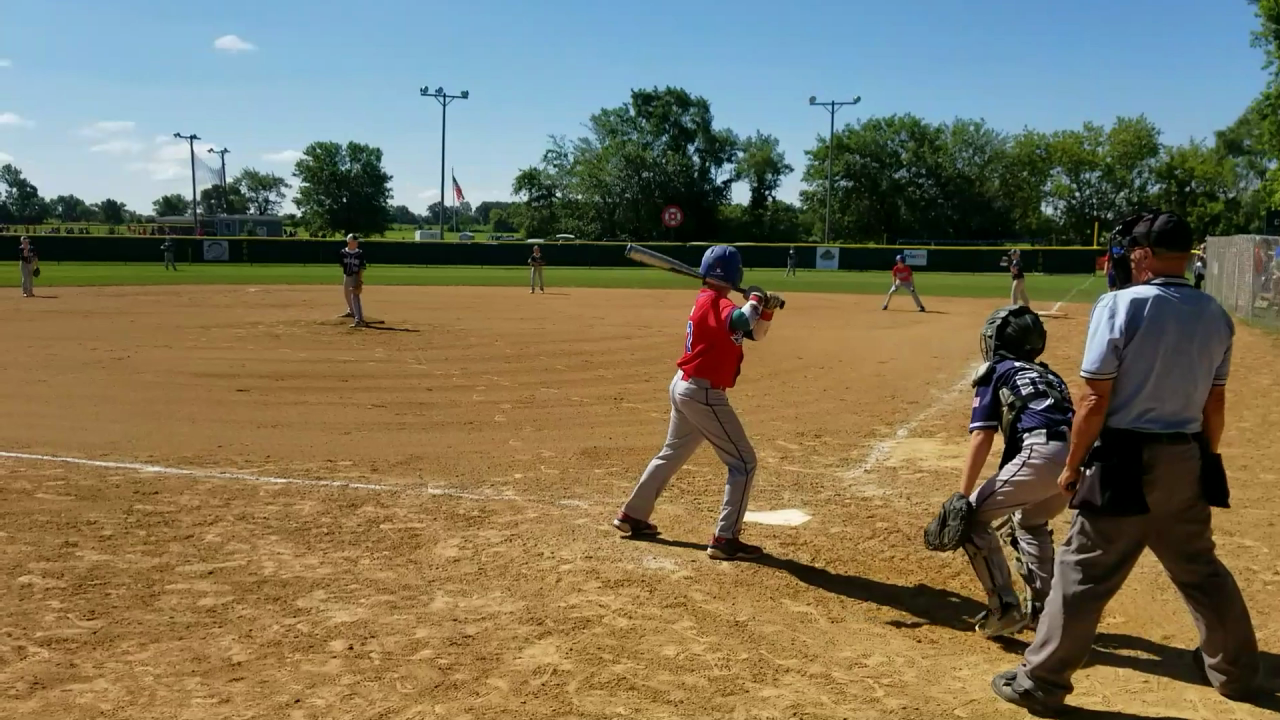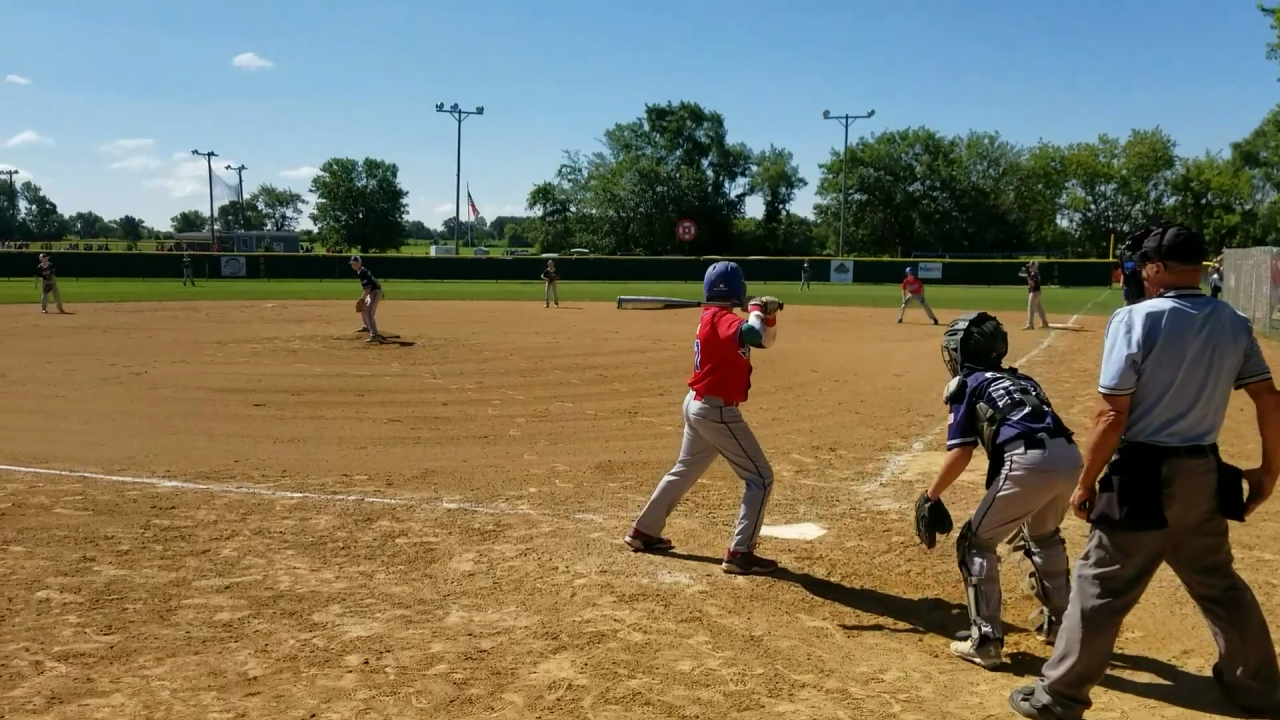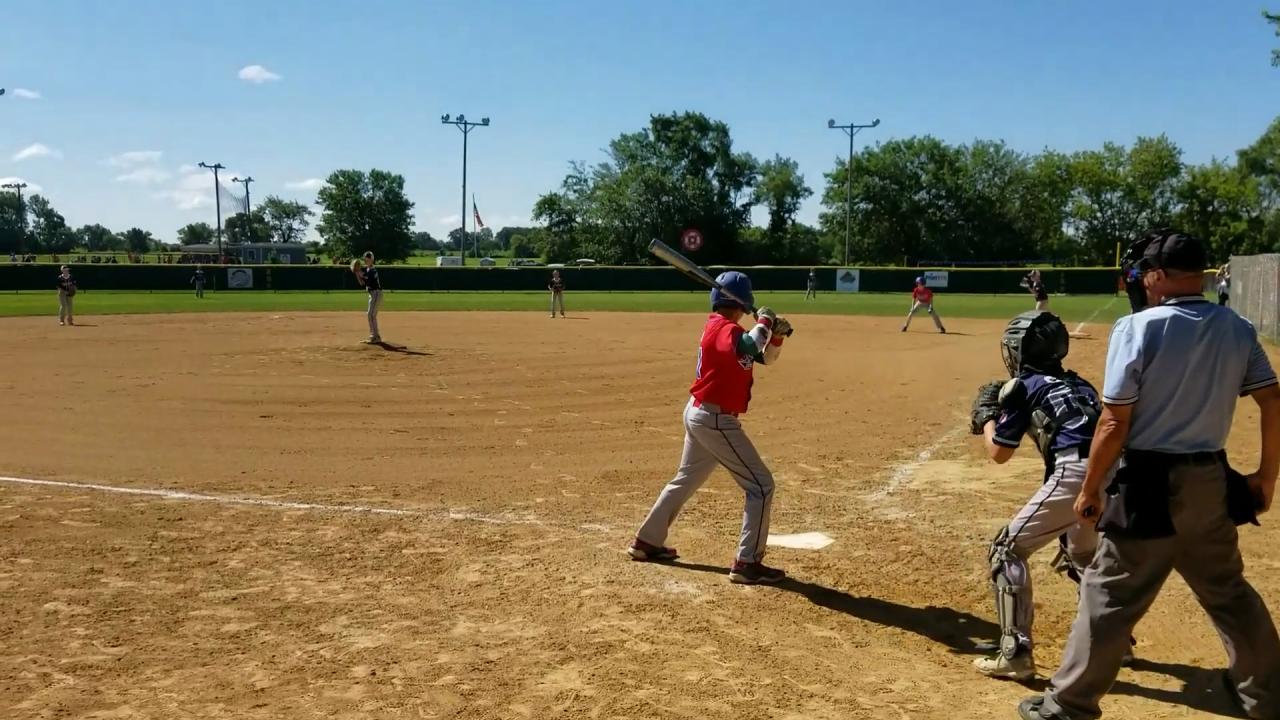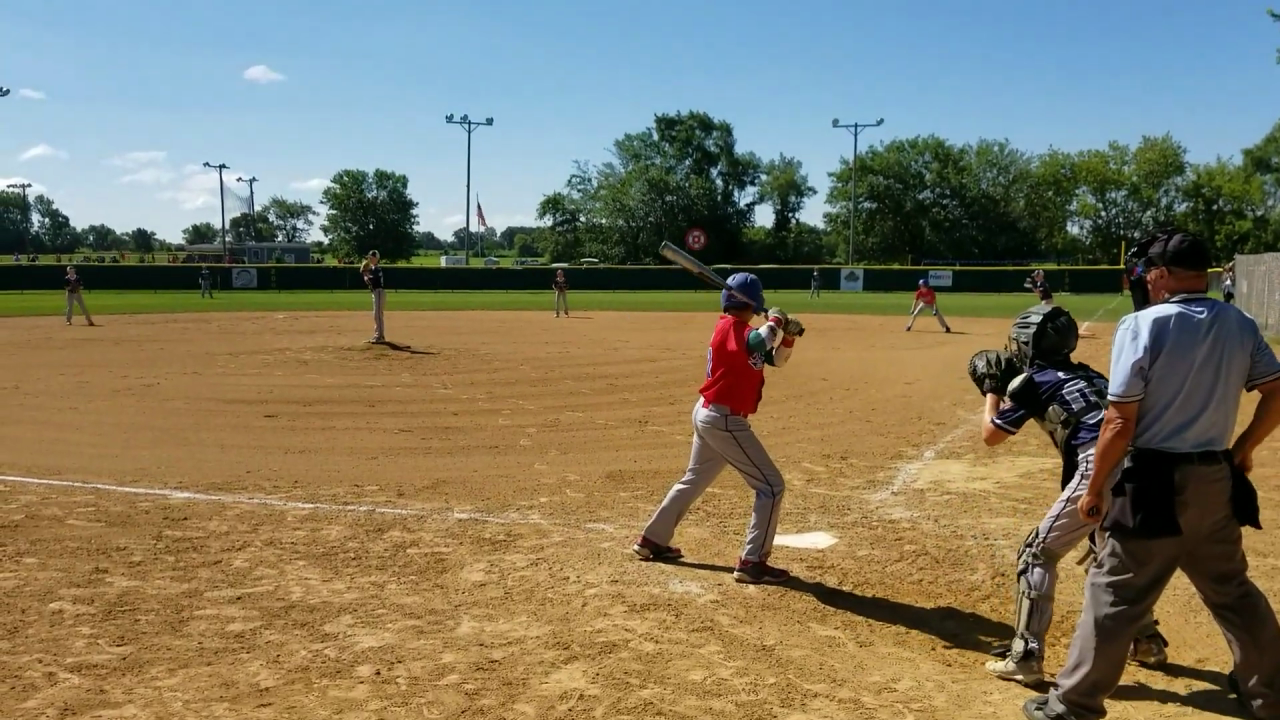
dt=0.7s
person 1, frame 1
left shoulder: (1120, 304)
right shoulder: (1215, 314)
left elbow: (1096, 399)
right elbow: (1215, 402)
left wrist: (1072, 464)
right wrist: (1202, 459)
left hip: (1126, 463)
right hip: (1188, 461)
left knee: (1083, 574)
right knee: (1202, 570)
left ankle: (1039, 683)
right ankle: (1235, 671)
person 1, frame 2
left shoulder: (1136, 319)
right shoulder: (1233, 323)
left elbow: (1114, 416)
left wrist: (1086, 482)
left hip: (1144, 476)
right hip: (1204, 474)
left knee: (1100, 589)
right knee: (1219, 583)
person 1, frame 3
left shoulder: (1138, 327)
right shoulder: (1237, 329)
left elbow: (1114, 424)
left wrist: (1089, 489)
left hip: (1150, 485)
right hip: (1212, 482)
left knee: (1108, 596)
right knee: (1229, 592)
person 1, frame 4
left shoulder: (1143, 324)
right shoulder: (1241, 326)
left elbow: (1120, 422)
left wrist: (1094, 489)
left hip: (1154, 482)
right hip: (1216, 480)
left knee: (1112, 595)
right knee: (1232, 590)
person 2, frame 1
left shoulder: (995, 373)
right shoulder: (1049, 376)
left elbow: (981, 437)
left wrist: (961, 496)
left hip: (1042, 453)
left knee: (972, 517)
right knee: (1029, 521)
left ankle: (1004, 609)
right ankle: (1041, 608)
person 2, frame 2
left shoulder: (966, 385)
right shoulder: (1022, 380)
left elbow: (959, 454)
left wrist: (929, 497)
left hip: (1029, 463)
right hip: (1069, 456)
left knee: (976, 542)
right knee: (1042, 534)
left ankle: (985, 641)
right ankle: (1059, 621)
person 2, frame 3
left shoulder: (1022, 387)
right shoulder: (1078, 384)
left elbow: (999, 453)
left wrist: (986, 418)
left hip: (1077, 472)
left knee: (1008, 551)
right knee: (1083, 551)
left ankle: (1016, 653)
person 2, frame 4
left shoulder: (1032, 382)
right shoulder: (1089, 376)
left elbow: (990, 435)
left wrist: (992, 389)
left knee: (1038, 553)
left ankle: (1026, 657)
right ankle: (1147, 641)
person 3, frame 1
left shoulder: (708, 301)
right shoulder: (715, 302)
left elbow: (754, 333)
right elbow: (741, 322)
left wrist: (766, 309)
right wrist: (755, 299)
left hip: (683, 387)
right hip: (703, 393)
left knee: (672, 454)
right knee: (743, 462)
left ankle: (632, 515)
right ankle: (725, 539)
person 3, frame 2
left shoulder: (715, 318)
right shoulder: (722, 319)
left elbow: (765, 340)
right elbow: (753, 334)
left wrist: (769, 315)
right wrist: (757, 309)
left hip: (697, 405)
right hip: (717, 411)
left knee: (684, 471)
right knee: (760, 477)
left ankle: (644, 531)
right ankle: (739, 553)
person 3, frame 3
left shoulder: (722, 327)
right shoulder: (723, 327)
left elbow: (766, 357)
right elbow: (750, 346)
left wrist: (776, 335)
right wrist: (763, 320)
left hip: (699, 413)
right hip: (715, 419)
left knee: (686, 480)
right knee: (761, 486)
left ankle: (647, 541)
right ankle: (747, 563)
person 3, frame 4
left shoulder: (734, 329)
right shoulder: (732, 327)
left elbow: (776, 359)
right elbow: (759, 343)
left wrist: (788, 336)
right wrist: (775, 321)
left hip: (708, 414)
right hip: (724, 420)
left knee: (693, 480)
right knee: (771, 486)
left ankle: (652, 540)
right ankle: (751, 562)
